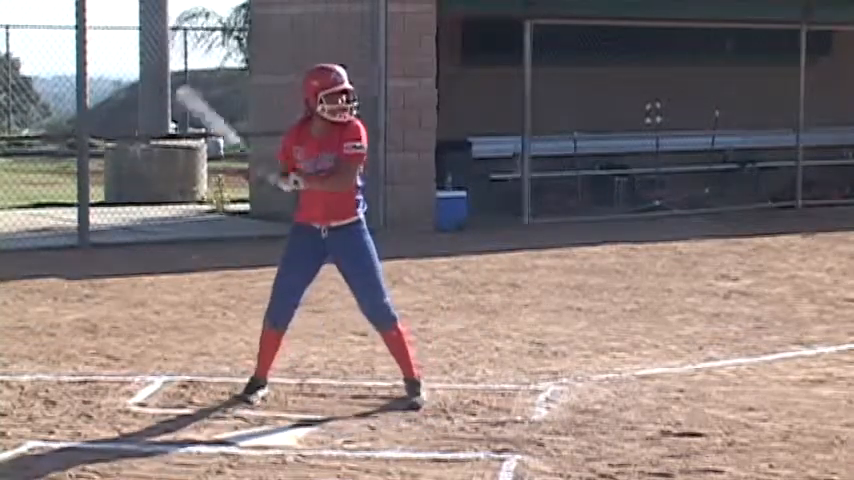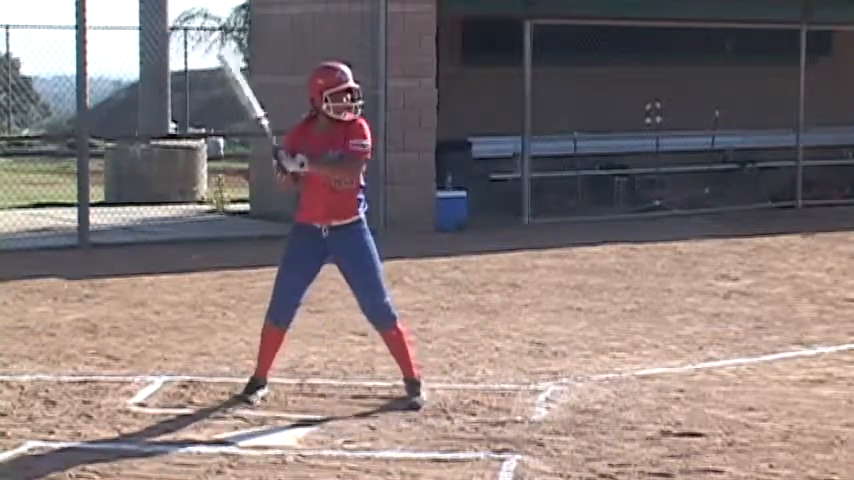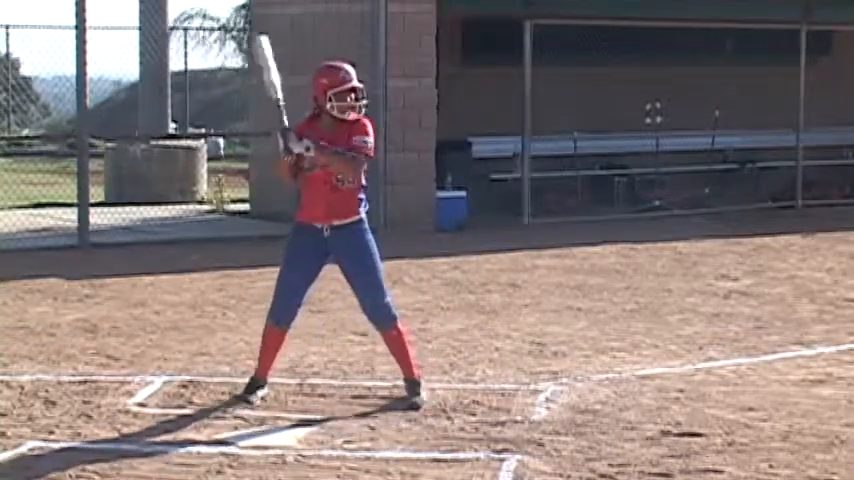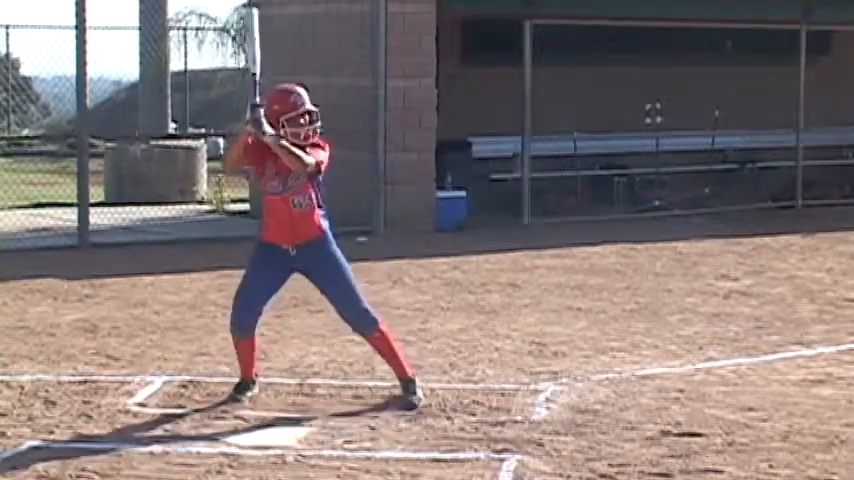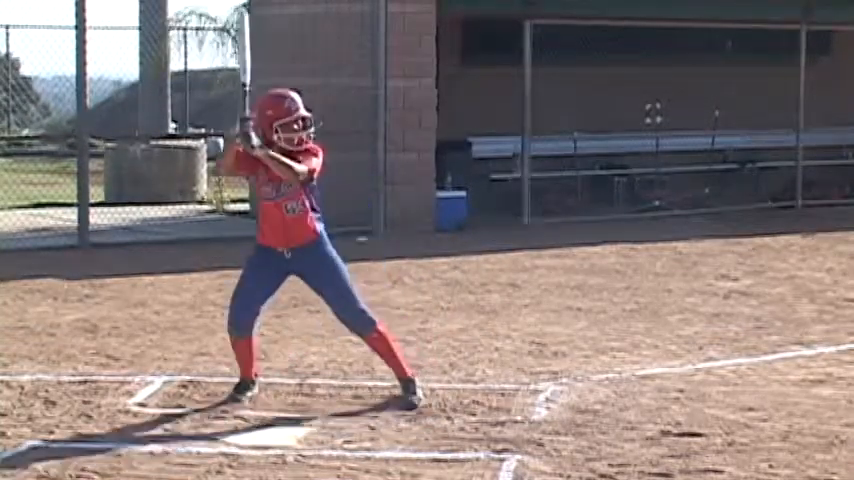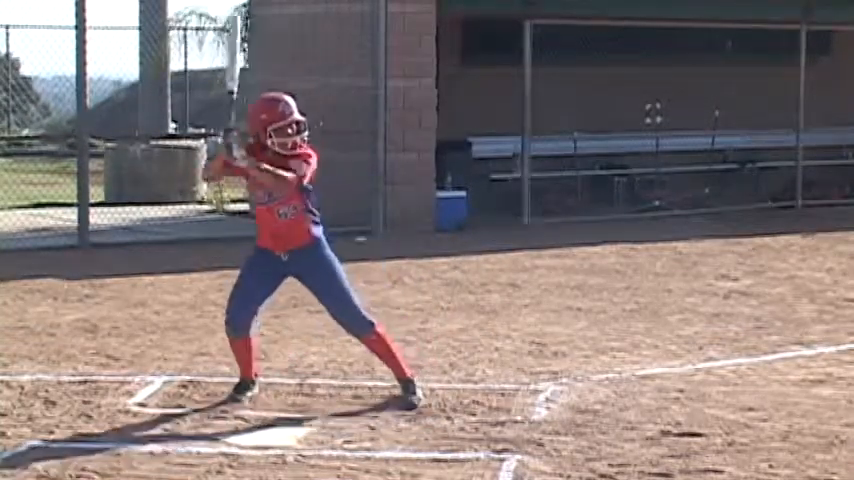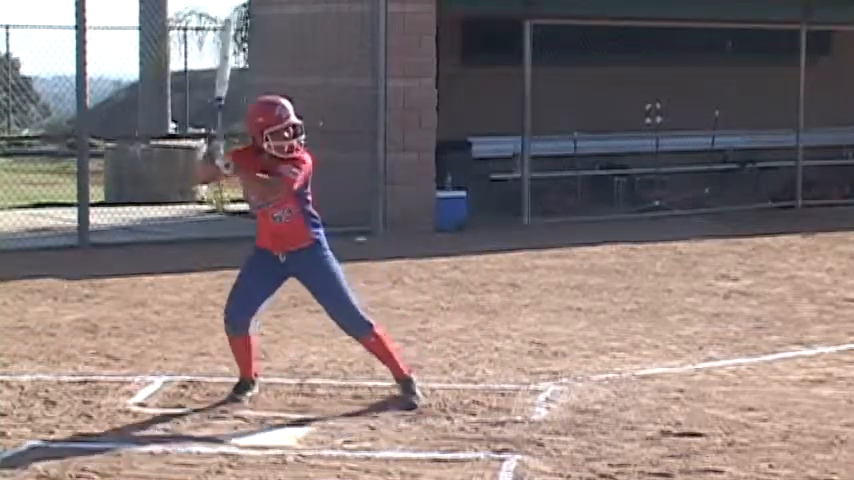
dt=0.1s
person 1, frame 1
left shoulder: (353, 130)
right shoulder: (296, 136)
left elbow: (345, 177)
right elbow: (289, 179)
left wrist: (300, 179)
right wrist: (284, 178)
left hip: (349, 229)
right hip: (307, 230)
left knee: (378, 307)
right knee: (280, 306)
left ankle: (412, 380)
right ankle: (259, 379)
person 1, frame 2
left shoulder: (357, 128)
right shoulder: (300, 133)
left elbow: (351, 172)
right elbow: (286, 178)
left wrist: (306, 163)
right wrist: (284, 164)
left hip: (350, 228)
right hip: (308, 229)
left knee: (378, 306)
right knee: (281, 305)
left ankle: (412, 380)
right ankle: (259, 378)
person 1, frame 3
left shoulder: (361, 128)
right shoulder: (299, 135)
left elbow: (354, 166)
right elbow: (287, 172)
left wrist: (310, 150)
right wrist: (291, 154)
left hip: (349, 230)
right hip: (307, 230)
left knee: (379, 308)
right knee: (281, 307)
left ankle: (412, 380)
right ankle: (259, 380)
person 1, frame 4
left shoulder: (317, 147)
right shoulder: (262, 148)
left elbow: (306, 166)
right elbow: (230, 165)
left wrist: (272, 139)
right wrist: (249, 134)
left hip: (315, 243)
right hip: (274, 247)
left knee: (358, 313)
right knee: (243, 314)
left ankle: (407, 379)
right ankle: (248, 379)
person 1, frame 5
left shoulder: (311, 153)
right shoulder: (257, 154)
left elbow: (297, 175)
right elbow: (223, 169)
left wrist: (260, 151)
right wrist: (237, 146)
left hip: (311, 247)
right hip: (270, 250)
left knee: (355, 314)
right knee: (240, 315)
left ankle: (406, 378)
right ankle: (248, 378)
person 1, frame 6
left shoulder: (305, 157)
right shoulder: (250, 157)
left elbow: (285, 183)
right elbow: (209, 175)
left wrist: (246, 162)
right wrist: (227, 154)
left hip: (309, 248)
right hip: (268, 252)
left knee: (353, 316)
right knee: (237, 316)
left ankle: (405, 378)
right ankle: (248, 379)
person 1, frame 7
left shoulder: (300, 161)
right shoulder: (246, 158)
left elbow: (271, 189)
right elbow: (203, 178)
left wrist: (230, 169)
right wrist: (213, 157)
left hip: (309, 250)
right hip: (268, 253)
left knee: (352, 318)
right knee: (236, 314)
left ankle: (403, 377)
right ankle: (249, 378)
